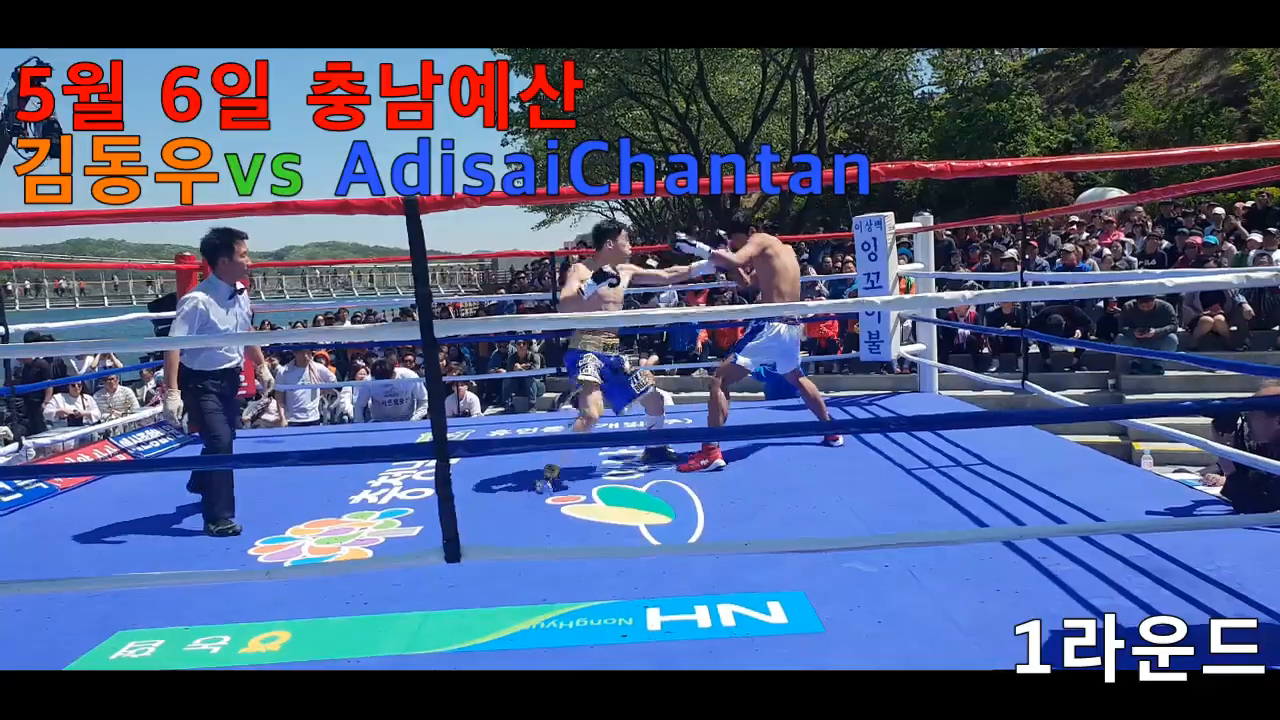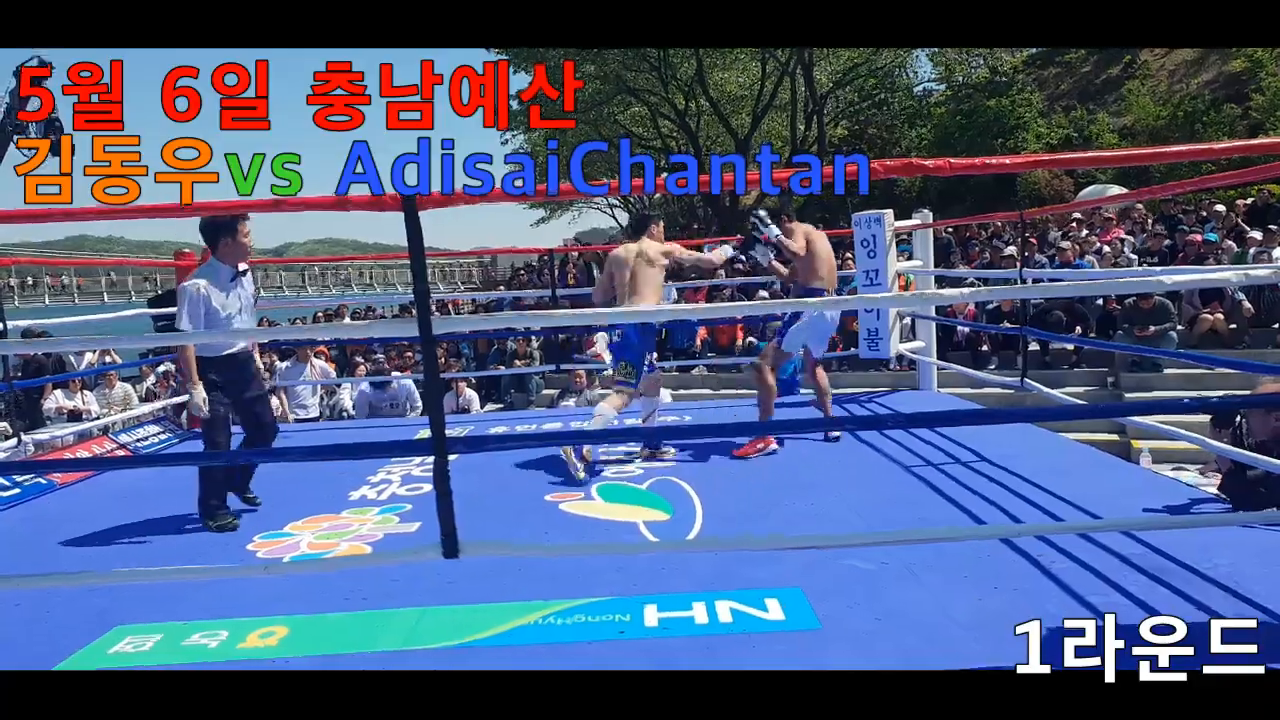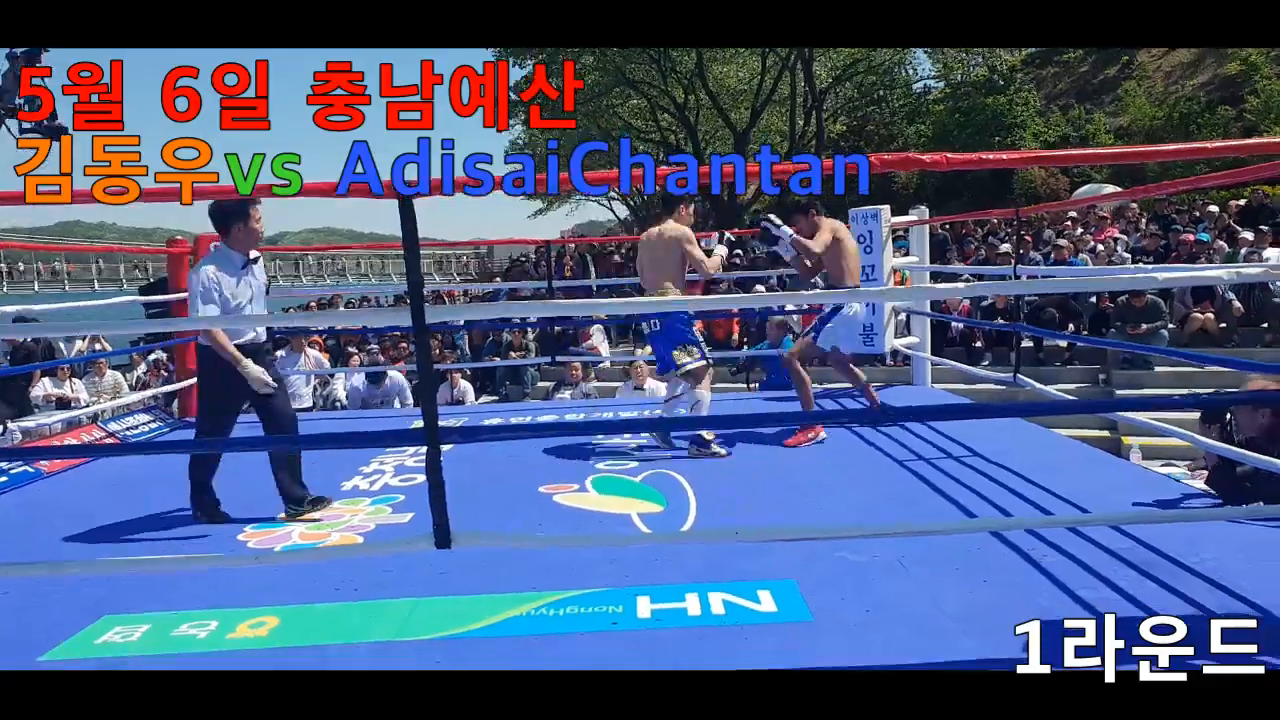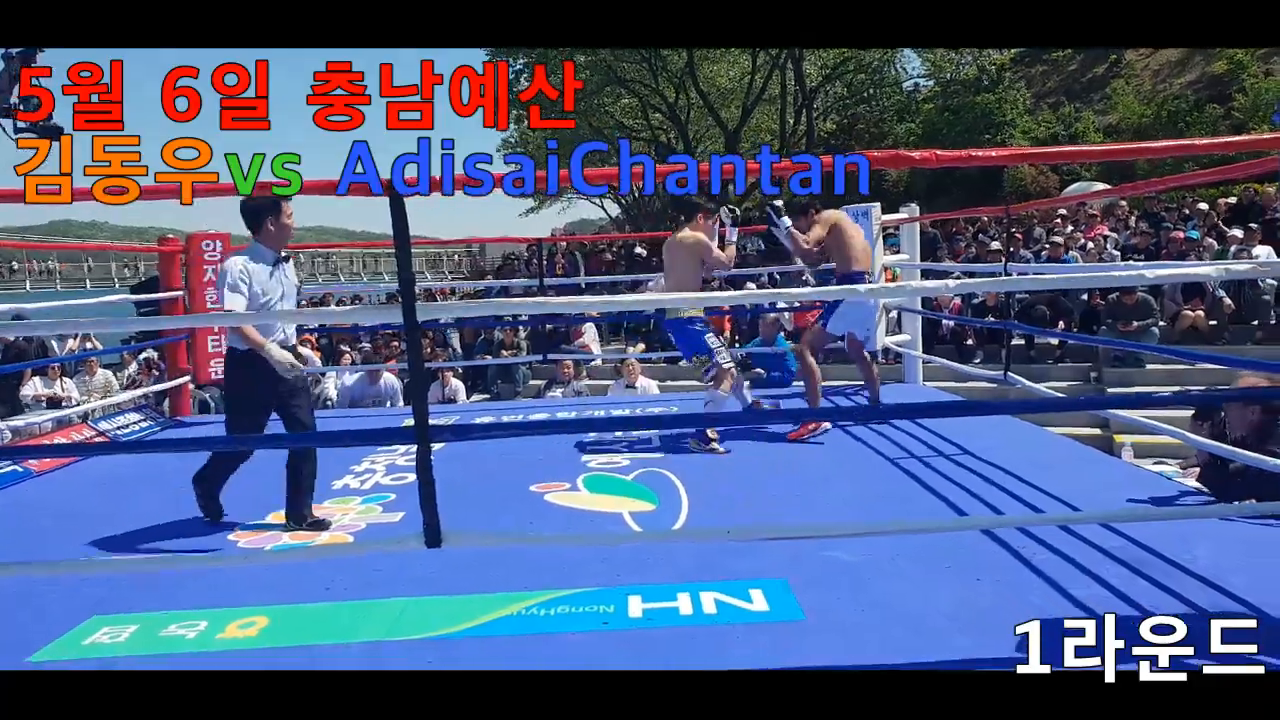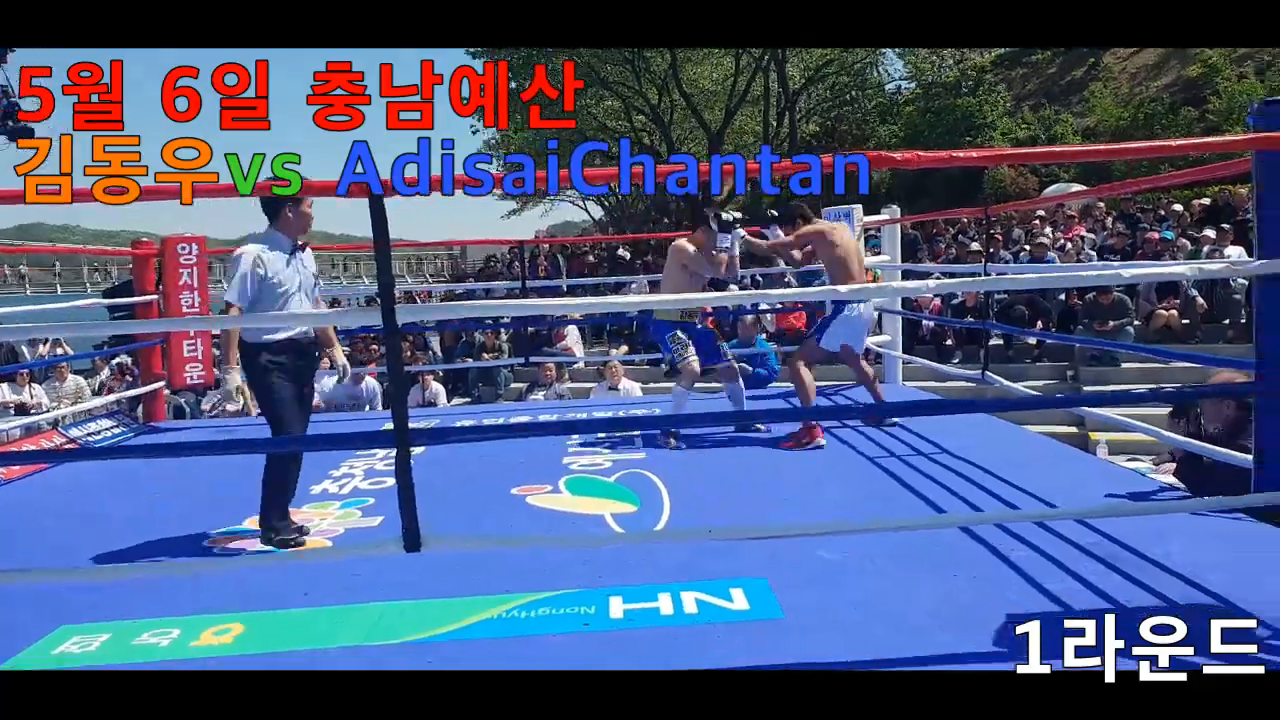
dt=0.2s
person 1, frame 1
left shoulder: (241, 293)
right shoulder: (197, 301)
right elbow: (174, 346)
left wrist: (261, 366)
right wrist: (172, 393)
left hip: (229, 379)
right hip: (203, 382)
left knee: (223, 441)
right knee: (220, 444)
left ankle: (199, 484)
right ankle: (218, 518)
person 1, frame 2
left shoulder: (244, 273)
right shoulder: (197, 286)
right elbow: (185, 339)
left wrist: (255, 355)
right wrist: (195, 386)
left hip: (242, 363)
right hip: (212, 370)
left knee: (265, 428)
right knee: (218, 441)
left ankle: (236, 481)
right ankle: (214, 511)
person 1, frame 3
left shoulder: (255, 261)
right shoulder: (208, 273)
right elbow: (208, 328)
right wrist: (244, 366)
left hip: (258, 354)
right hip: (223, 362)
left knee: (284, 422)
right knee: (213, 435)
left ankle: (296, 498)
right ankle: (203, 502)
person 1, frame 4
left shoulder: (285, 262)
right shoulder: (240, 267)
right elbow: (235, 321)
right wrist: (270, 352)
left hip: (286, 361)
right hip: (249, 364)
left knee: (304, 433)
right knee: (241, 441)
left ankle: (299, 513)
right ankle: (206, 489)
person 1, frame 5
left shoulder: (304, 254)
right shoulder: (253, 255)
right elbow: (233, 312)
left wrist: (334, 349)
right wrist: (231, 366)
left hip: (303, 354)
right hip: (268, 358)
left knee: (293, 439)
right knee: (288, 438)
left ankle: (277, 516)
right ankle: (273, 522)
person 2, frame 1
left shoulder: (626, 270)
right shoulder: (580, 270)
left elbow: (665, 276)
right elbow: (564, 307)
left wrist: (703, 266)
right wrist: (593, 284)
left hip: (614, 353)
right hip: (587, 352)
left knee: (654, 399)
right knee: (591, 413)
left ankle: (655, 450)
person 2, frame 2
left shoulder: (615, 255)
right shoulder: (663, 249)
left elbow: (598, 299)
right elbow: (709, 262)
right wrist: (726, 252)
left hip: (622, 326)
right hip: (638, 326)
left knee: (651, 385)
right knee: (623, 393)
left ankle: (650, 445)
right ankle: (580, 448)
person 2, frame 3
left shoulder: (647, 238)
right shoulder: (681, 232)
right elbow: (707, 271)
right wrist: (720, 250)
left hip: (654, 312)
right hip: (673, 310)
left knee: (682, 373)
right knee: (701, 372)
left ankle: (665, 428)
right ankle: (700, 439)
person 2, frame 4
left shoulder: (672, 243)
right shoulder: (695, 239)
left elbow: (705, 267)
right elbow: (727, 264)
left wrist: (722, 230)
right wrist: (731, 231)
left hip: (680, 319)
right hip: (686, 319)
left knee: (728, 366)
right knee: (725, 373)
left ankle: (750, 406)
right ankle: (703, 435)
person 2, frame 5
left shoulder: (702, 252)
right shoulder: (681, 248)
left elbow: (731, 275)
right elbow: (716, 271)
left wrist: (734, 239)
right wrist: (724, 238)
left hip: (693, 321)
right hip: (669, 322)
left knee: (730, 368)
right knee: (692, 370)
right ankle: (668, 429)
person 3, frame 1
left shoulder: (761, 241)
right shoulder: (783, 248)
left elbow: (734, 261)
right elbow: (750, 284)
left wrist: (699, 248)
right wrist: (724, 261)
left hip: (770, 325)
right hip: (793, 325)
left knee: (718, 381)
right knee: (797, 378)
left ankle: (711, 452)
right ankle: (832, 431)
person 3, frame 2
left shoulder: (800, 229)
right shoulder: (816, 236)
left elbow: (798, 252)
right elbow: (790, 276)
left wrist: (772, 232)
right wrist: (763, 256)
left hip: (812, 306)
right hip: (830, 308)
left knee: (764, 365)
right knee: (813, 365)
left ankle: (765, 437)
person 3, frame 3
left shoulder: (828, 225)
right shoulder: (834, 234)
left elbow: (815, 251)
right elbow: (808, 273)
left wrist: (785, 231)
right wrist: (786, 248)
left hip: (842, 304)
right hip: (853, 304)
left knee: (793, 359)
right knee: (839, 362)
left ankle: (812, 427)
right ankle: (877, 406)
person 3, frame 4
left shoulder: (828, 216)
right shoulder: (839, 223)
left elbow: (806, 248)
right elbow: (813, 259)
left wrist: (784, 222)
right wrist: (784, 233)
left knee: (804, 348)
right knee: (857, 352)
left ankle: (815, 419)
right ankle: (875, 405)
person 3, frame 5
left shoulder: (817, 230)
right shoulder: (835, 229)
left elbow: (768, 249)
right elbow: (798, 259)
right wrist: (776, 235)
left hip: (847, 306)
right hip: (863, 305)
left knee: (798, 361)
right knee: (853, 359)
left ankle: (812, 429)
